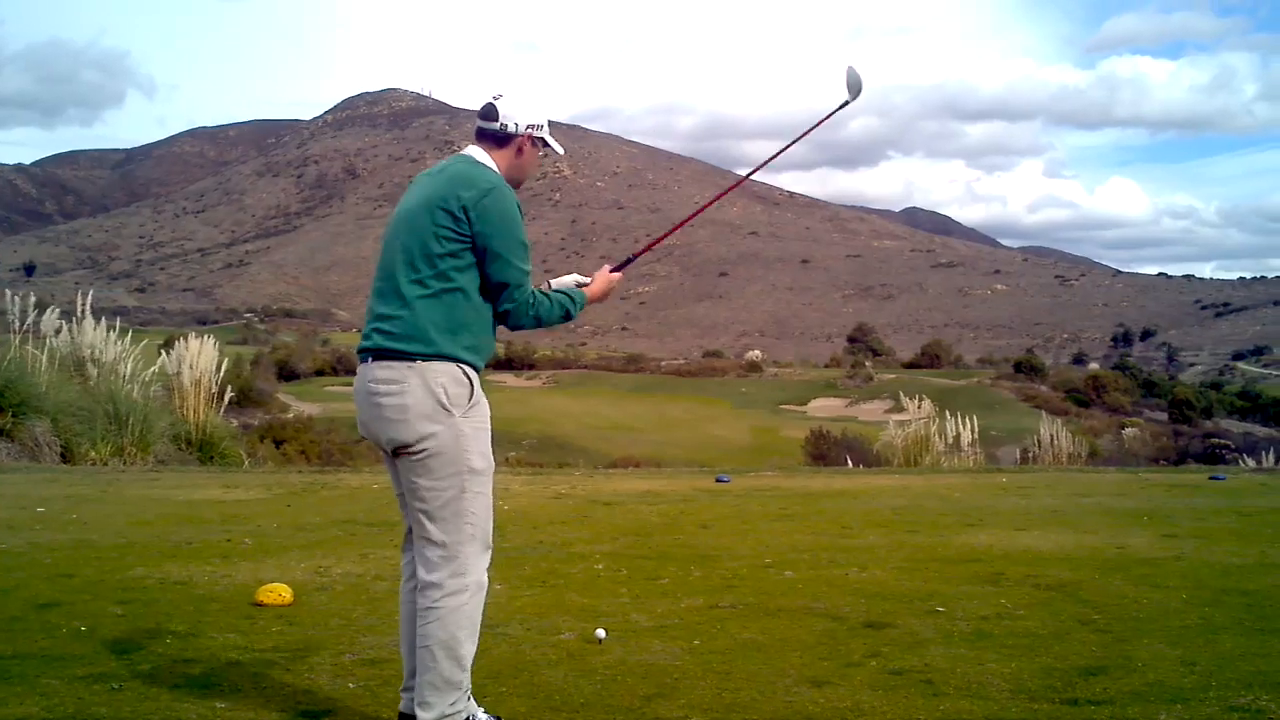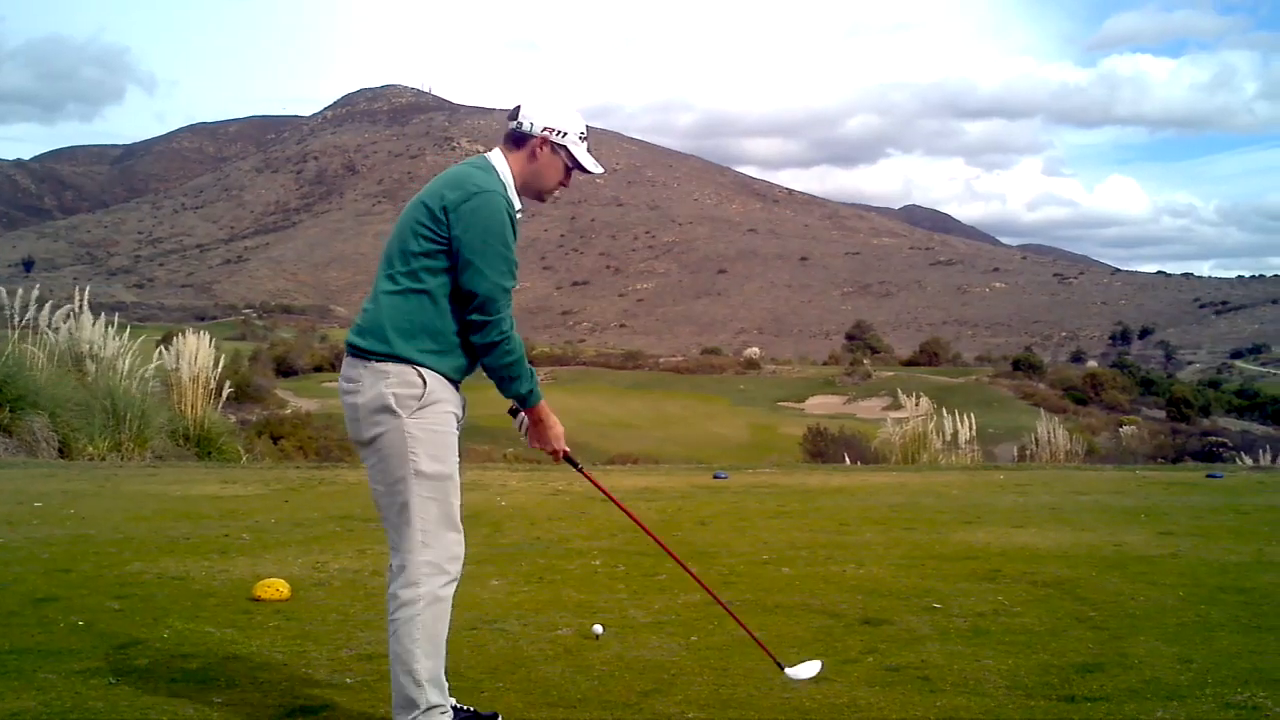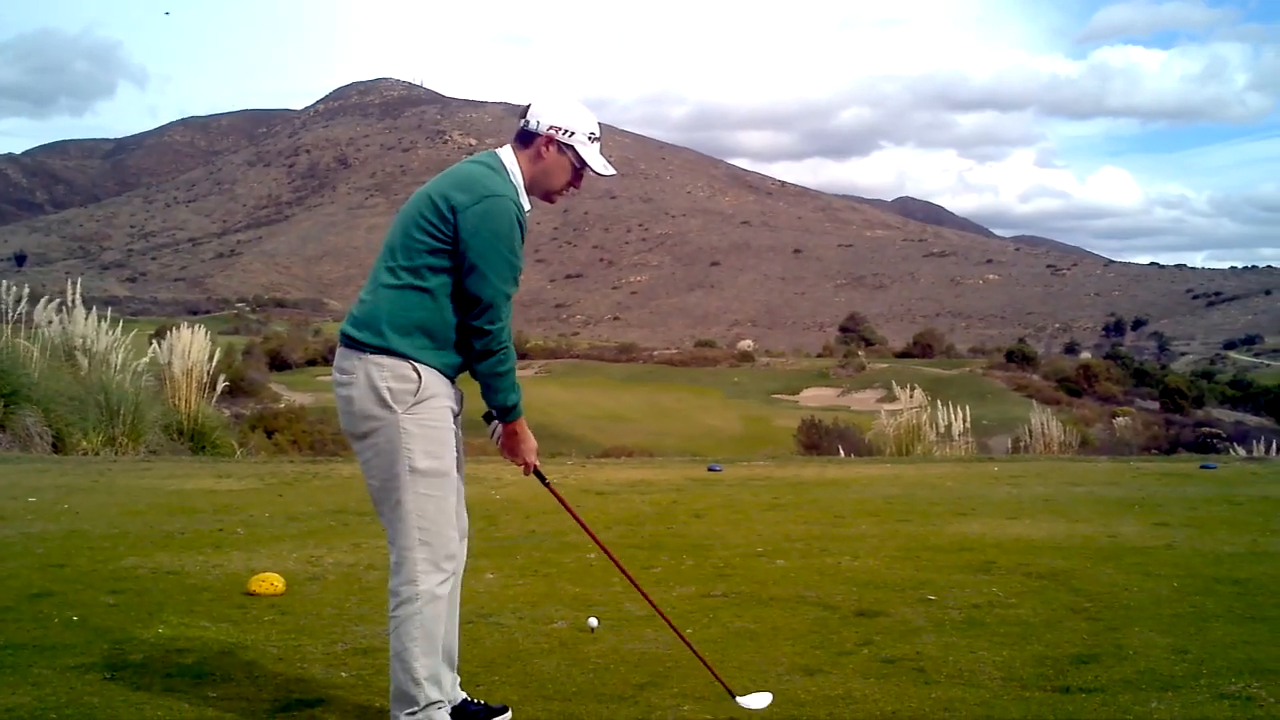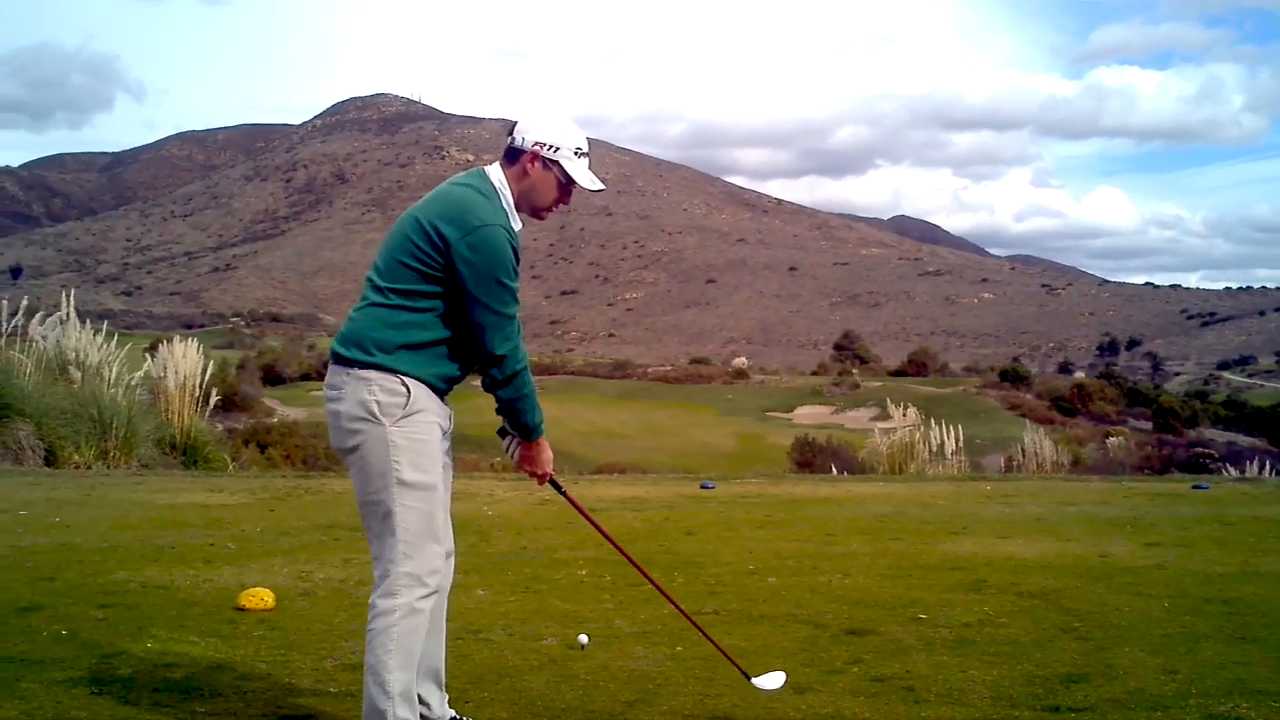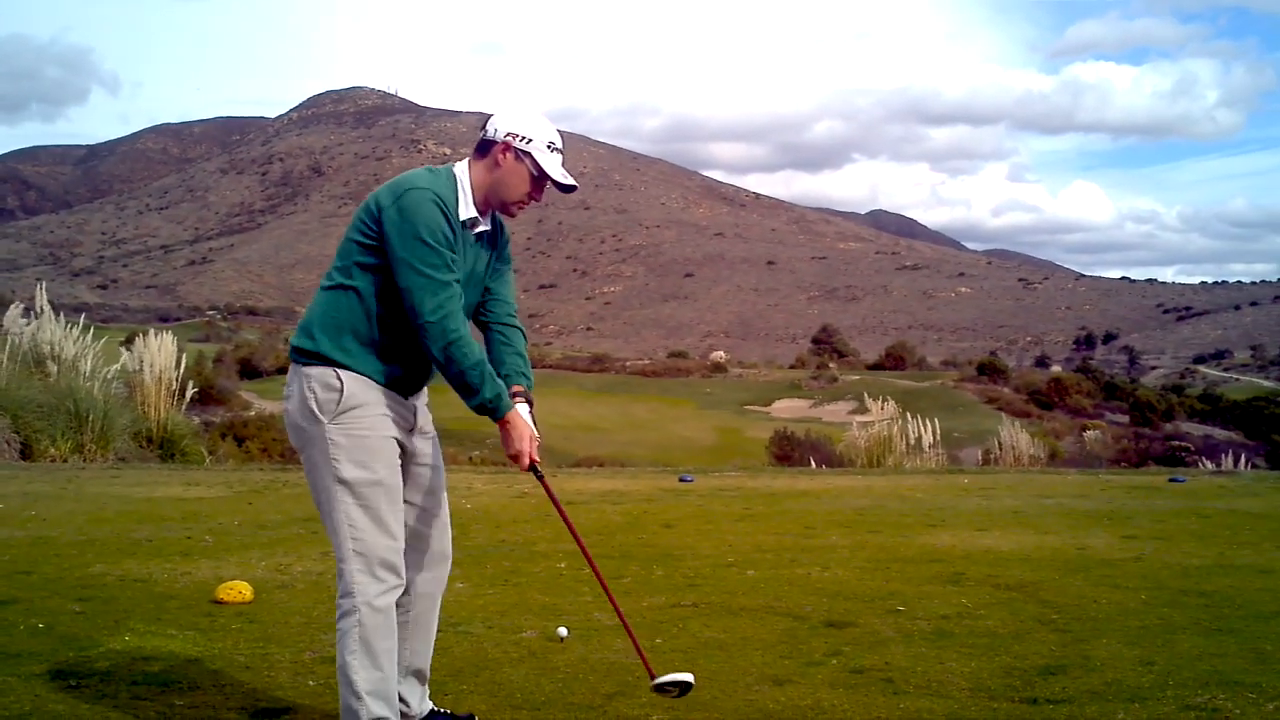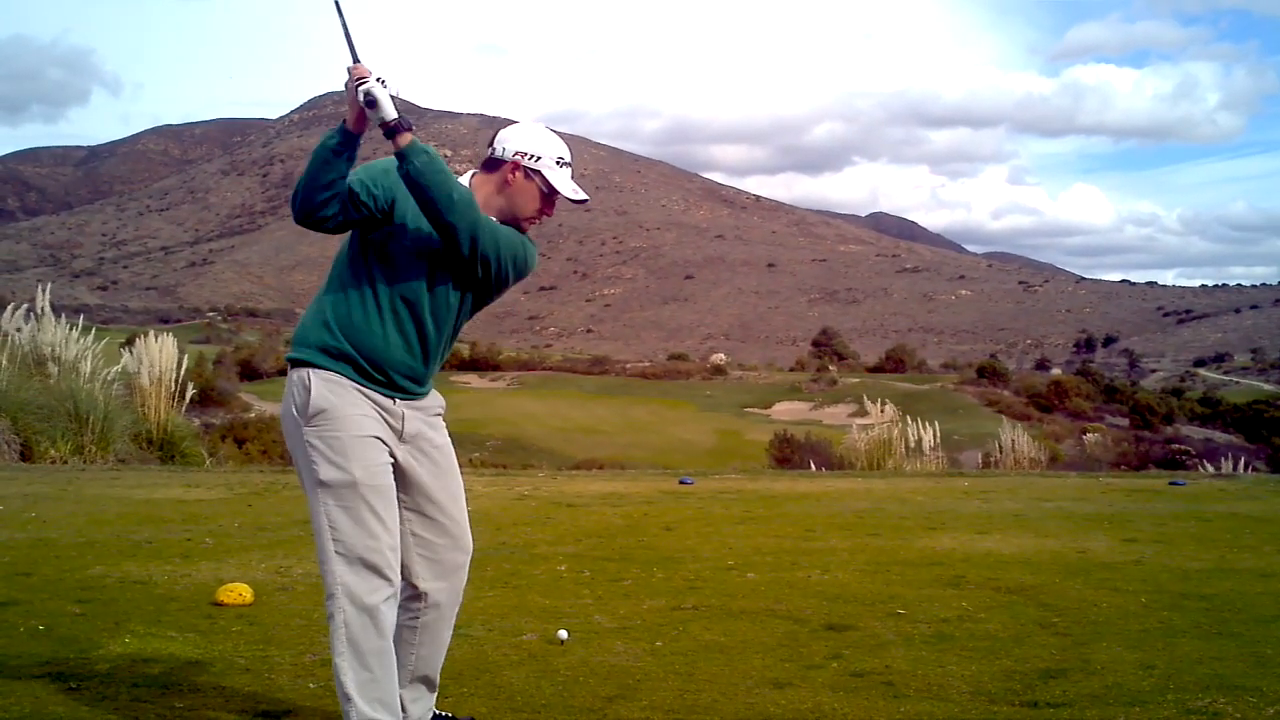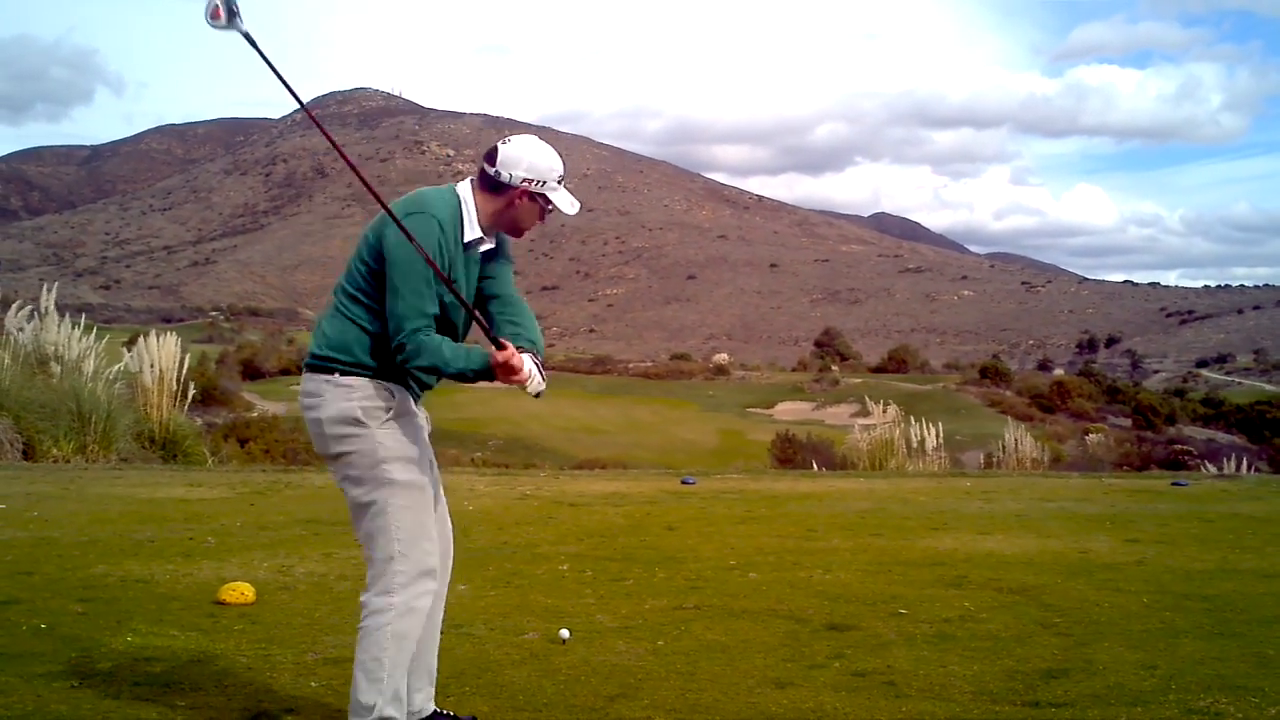
dt=0.4s
person 1, frame 1
left shoulder: (436, 183)
right shoulder: (489, 193)
right elbow: (513, 309)
left wrist: (552, 290)
right wrist: (587, 297)
left hip: (387, 382)
right hip: (432, 385)
left knee: (429, 551)
right knee: (460, 558)
person 1, frame 2
left shoulder: (471, 185)
right shoulder: (484, 198)
right elbow: (488, 321)
left wrist: (522, 400)
right wrist: (536, 406)
left hip: (405, 382)
right hip: (404, 385)
left knee: (427, 553)
right knee: (429, 560)
person 1, frame 3
left shoulder: (482, 182)
right shoulder: (491, 199)
left elbow: (472, 312)
right elbow: (489, 323)
left wrist: (500, 407)
right wrist: (514, 418)
left hip: (409, 375)
right hip: (396, 377)
left knee: (444, 545)
right knee: (428, 557)
person 1, frame 4
left shoulder: (476, 199)
right shoulder: (480, 224)
left elbow: (490, 334)
right elbow: (499, 344)
left wrist: (514, 418)
right wrist: (534, 435)
left hip: (407, 393)
right hip: (384, 393)
left knee: (432, 562)
right knee: (410, 571)
person 1, frame 5
left shoulder: (495, 239)
right shoulder: (418, 196)
left elbow: (502, 323)
right elbow: (437, 317)
left wrist: (519, 400)
right wrist: (503, 413)
left hip: (404, 398)
right hip: (341, 389)
left knee: (425, 556)
right knee: (375, 569)
person 1, frame 6
left shoulder: (514, 253)
right shoulder: (394, 182)
left elbow: (462, 226)
right elbow: (311, 208)
left wrist: (400, 135)
right wrist: (351, 127)
left hip: (414, 406)
right hip: (334, 390)
left knee: (444, 558)
right knee: (366, 573)
person 1, frame 7
left shoulder: (491, 243)
right shoulder: (422, 222)
left elbow: (510, 312)
right elbow: (411, 346)
left wrist: (523, 357)
right wrist: (489, 361)
left hip: (381, 399)
right hip: (360, 396)
left knee: (425, 559)
right knee: (408, 569)
